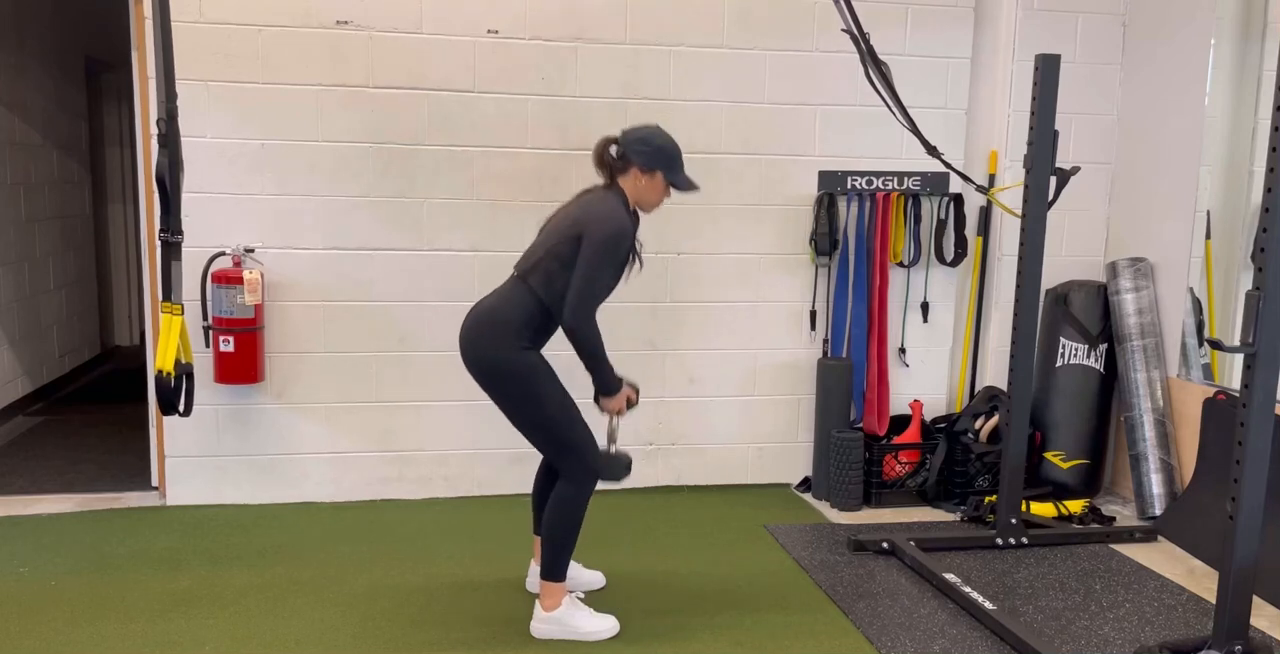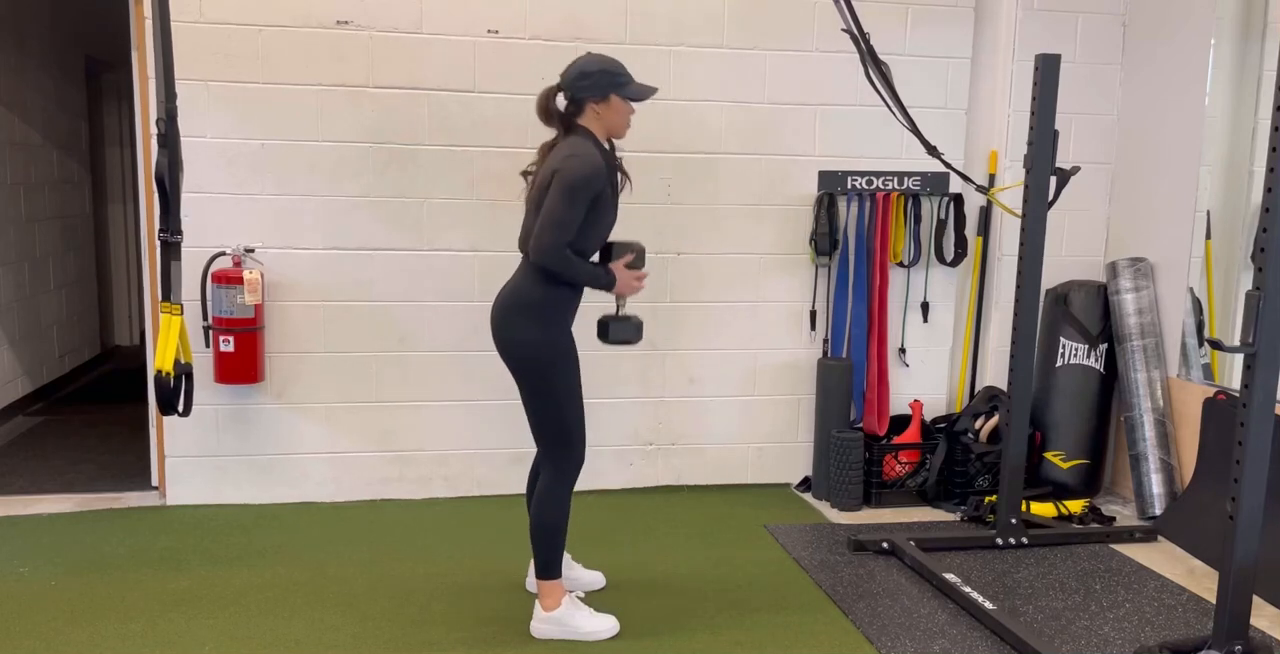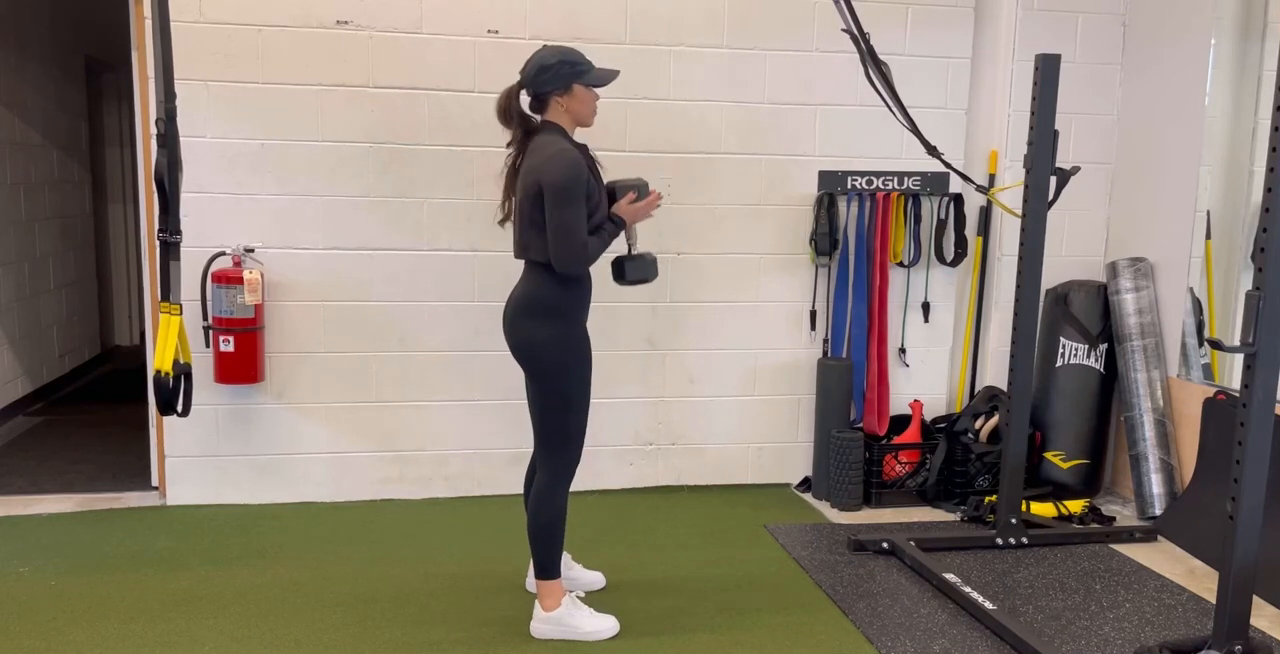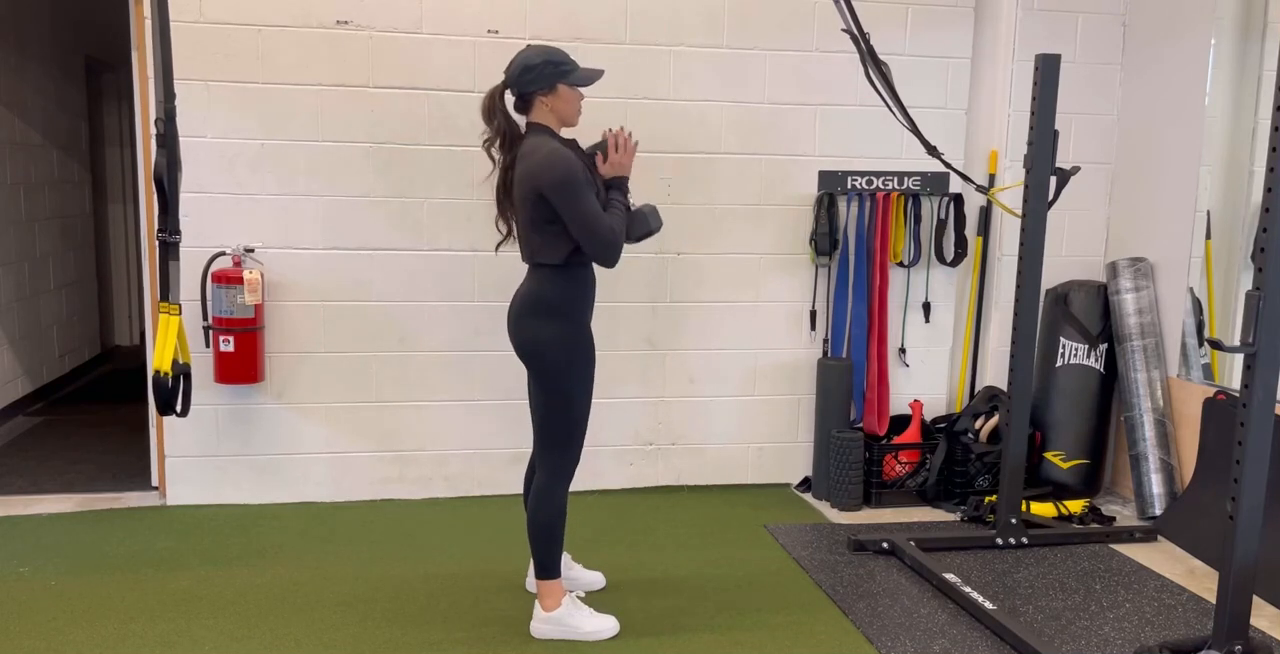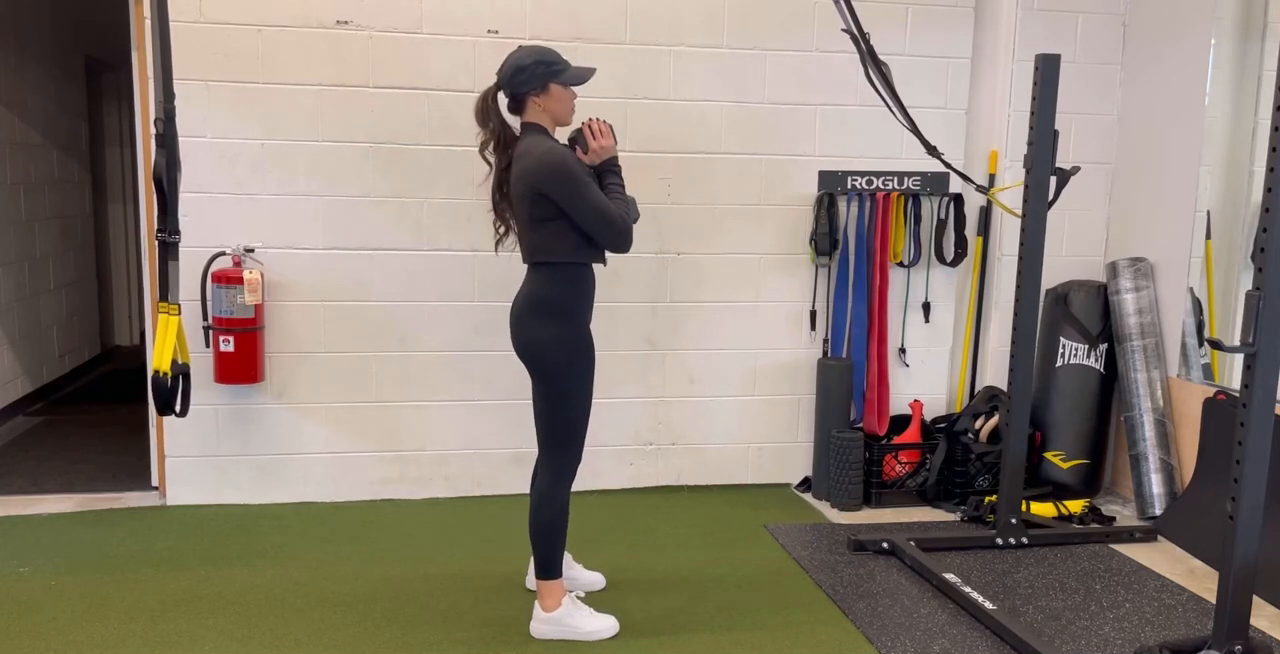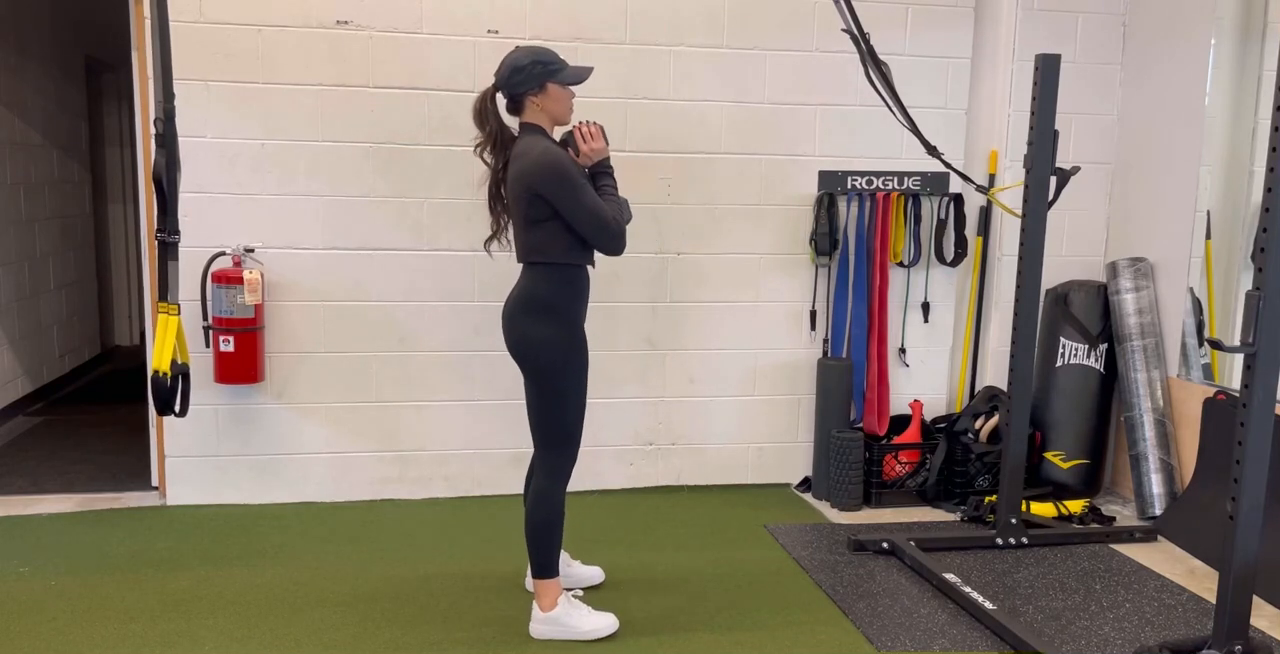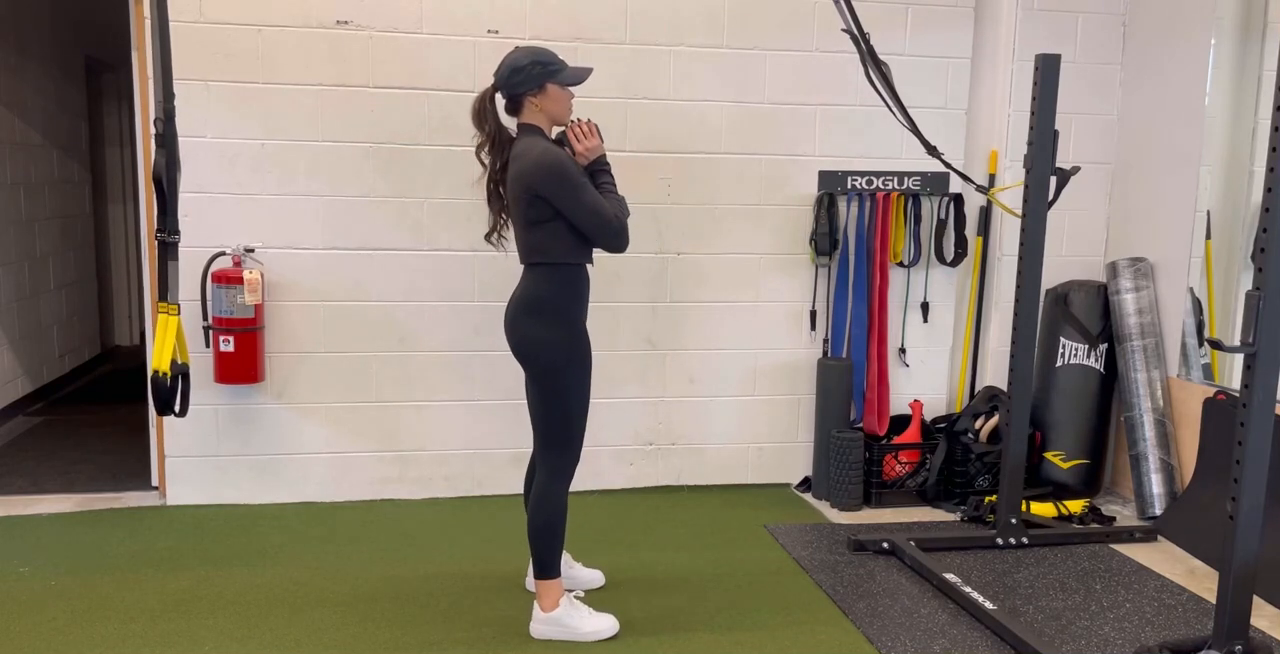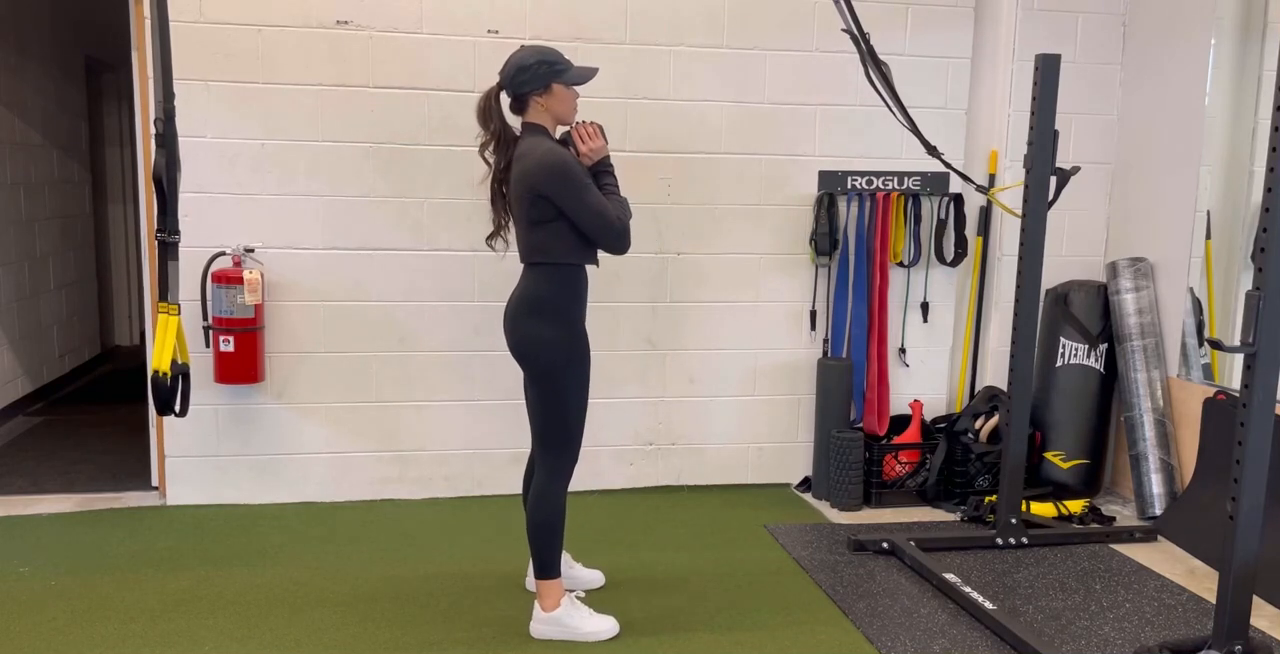
dt=0.2s
person 1, frame 1
left shoulder: (598, 206)
right shoulder: (613, 220)
right elbow: (574, 312)
left wrist: (604, 378)
right wrist: (609, 385)
left hip: (497, 330)
right hip: (502, 341)
left knee: (564, 450)
right knee: (581, 461)
left ankle: (544, 563)
right ankle: (551, 607)
person 1, frame 2
left shoulder: (576, 153)
right shoulder: (584, 162)
right elbow: (547, 250)
left wrist: (605, 269)
right wrist: (610, 274)
left hip: (529, 313)
right hip: (535, 320)
left knee: (555, 448)
right knee: (564, 455)
left ankle: (547, 564)
right ankle: (552, 607)
person 1, frame 3
left shoulder: (546, 152)
right shoulder: (560, 158)
right elbow: (571, 256)
left wrist: (612, 210)
right wrist: (620, 221)
left hip: (540, 310)
right hip: (550, 319)
left knee: (553, 449)
right knee: (559, 456)
left ankle: (547, 564)
right ankle: (552, 606)
person 1, frame 4
left shoulder: (535, 152)
right shoulder: (553, 159)
right elbow: (606, 248)
left wrist: (601, 179)
right wrist: (616, 182)
left hip: (544, 310)
right hip: (556, 318)
left knee: (552, 450)
right knee: (559, 457)
left ankle: (547, 565)
right ankle: (550, 607)
person 1, frame 5
left shoulder: (532, 153)
right shoulder: (548, 158)
left elbow: (585, 216)
right elbow: (618, 233)
left wrist: (592, 167)
right wrist: (608, 166)
left hip: (548, 310)
right hip: (555, 317)
left knee: (556, 449)
right knee: (560, 456)
left ankle: (548, 564)
right ankle: (551, 607)
person 1, frame 6
left shoulder: (530, 154)
right shoulder: (545, 159)
left elbow: (582, 217)
right elbow: (612, 237)
left wrist: (587, 168)
right wrist: (599, 167)
left hip: (541, 310)
right hip: (549, 317)
left knee: (551, 448)
right knee: (557, 455)
left ankle: (547, 563)
right ankle: (549, 607)
person 1, frame 7
left shoulder: (528, 154)
right shoulder: (545, 160)
left elbow: (582, 216)
right elbow: (614, 232)
left wrist: (584, 166)
right wrist: (596, 165)
left hip: (542, 310)
right hip: (552, 318)
left knee: (551, 449)
right knee: (559, 456)
left ankle: (548, 564)
right ankle: (551, 607)
person 1, frame 8
left shoulder: (531, 152)
right shoulder: (549, 160)
left elbow: (582, 219)
right elbow: (616, 235)
left wrist: (587, 167)
right wrist: (600, 166)
left hip: (541, 311)
right hip: (551, 318)
left knee: (550, 450)
right knee: (557, 457)
left ankle: (548, 563)
right ankle: (551, 607)
